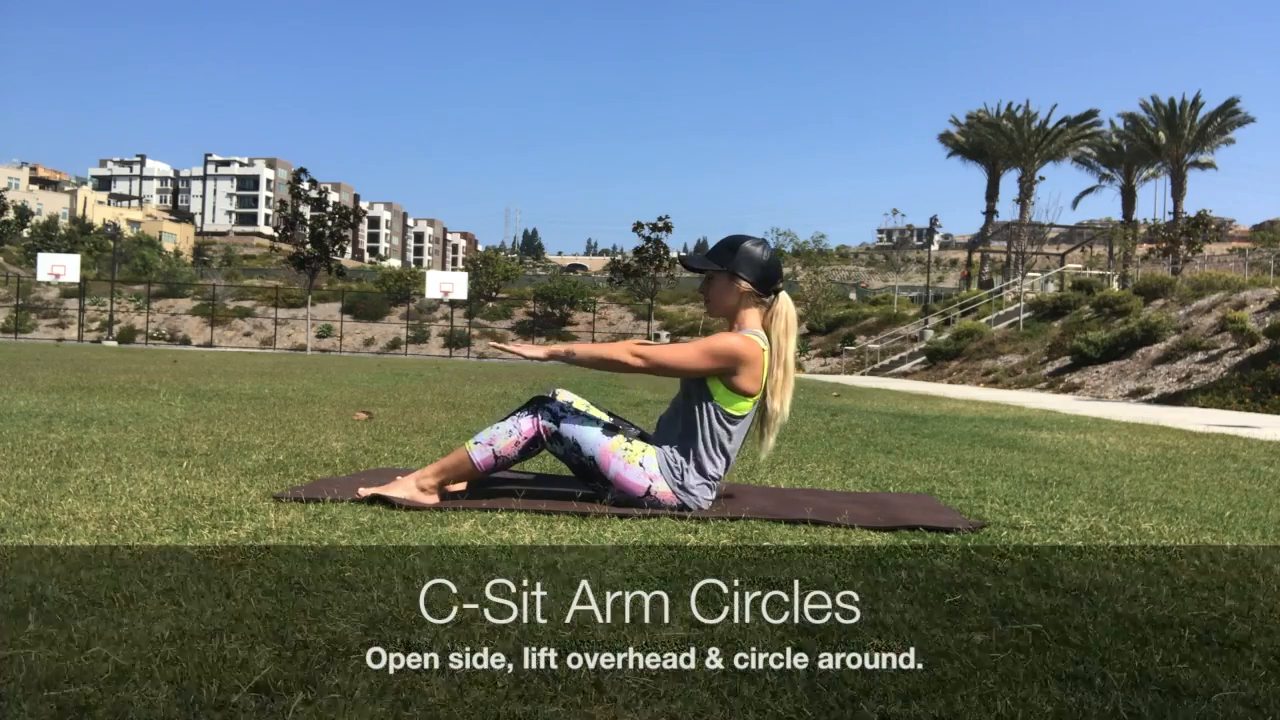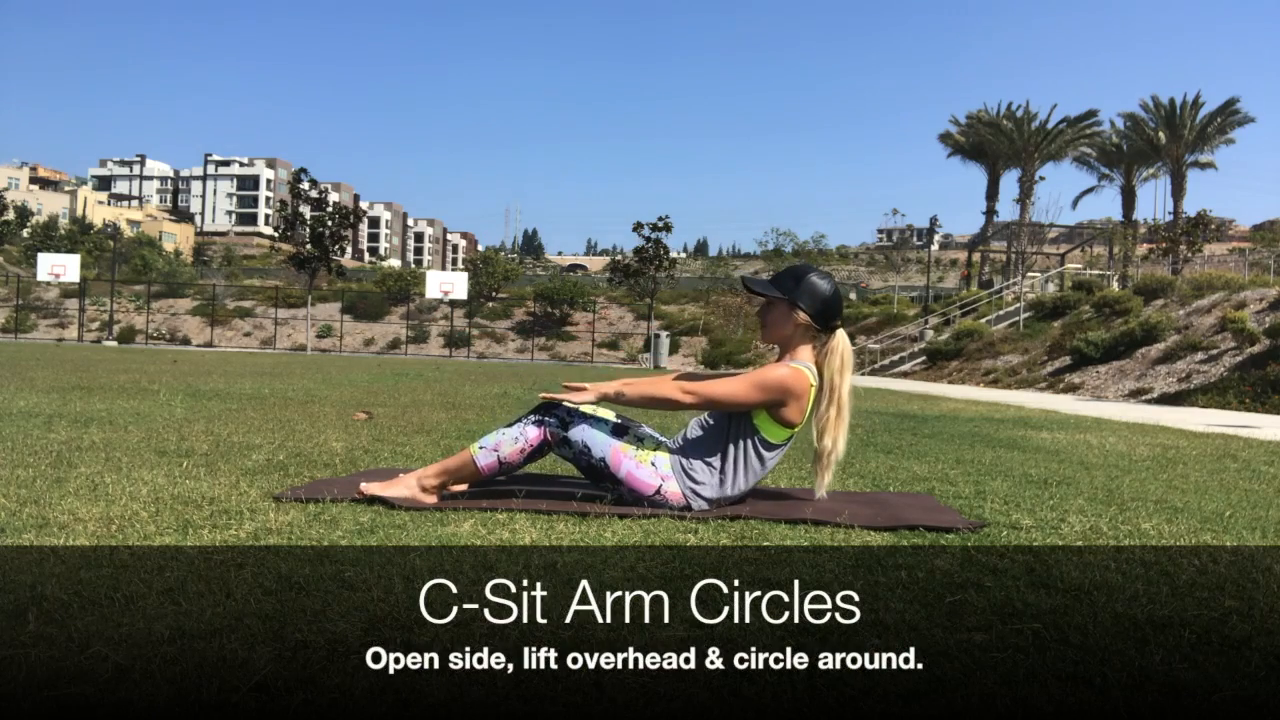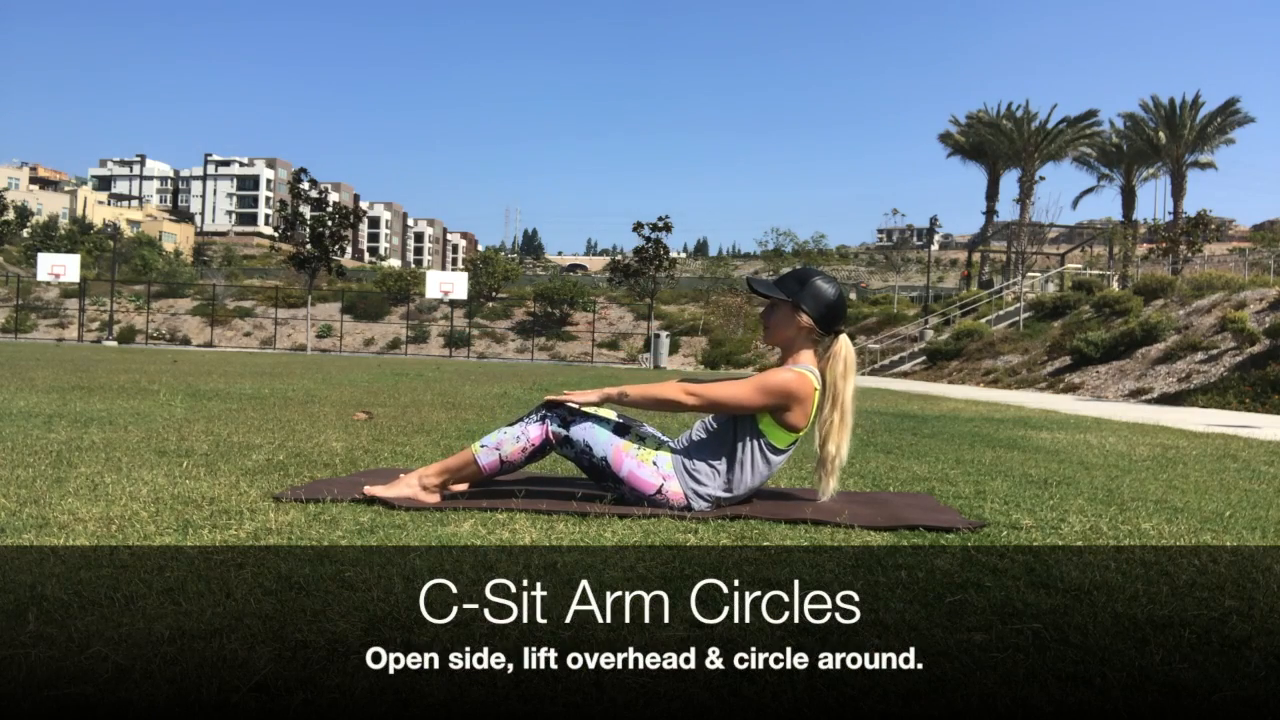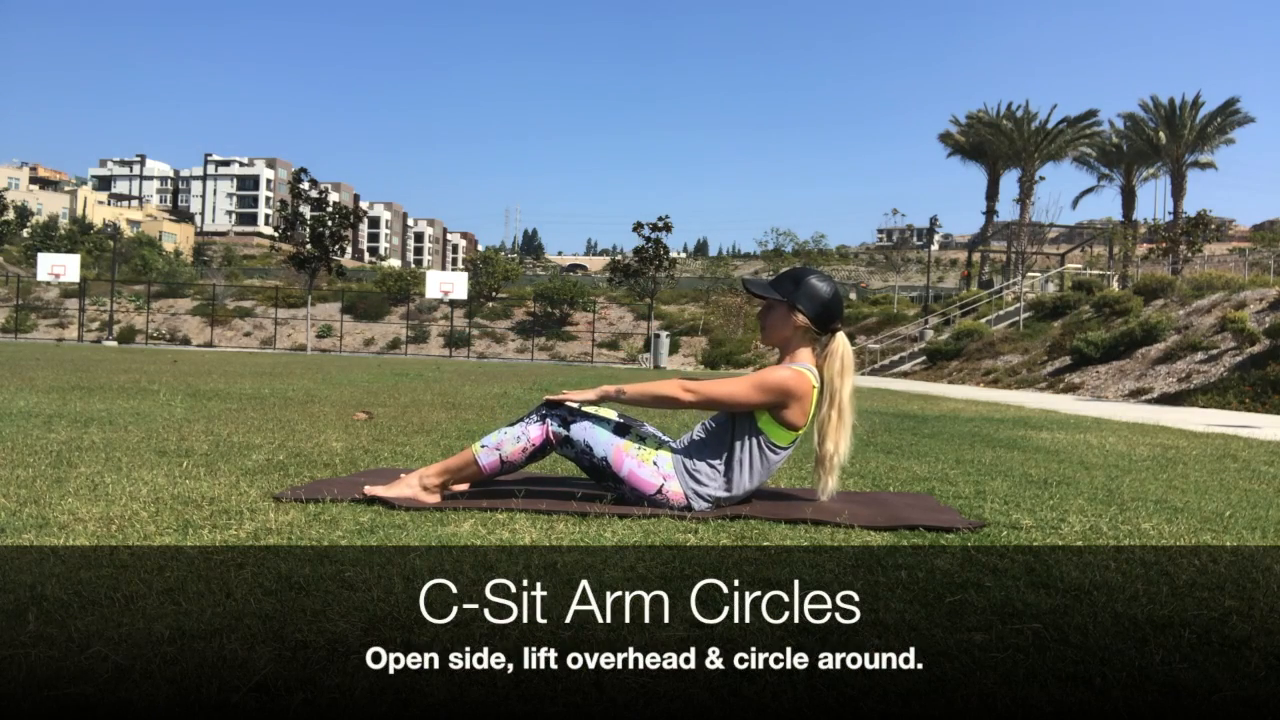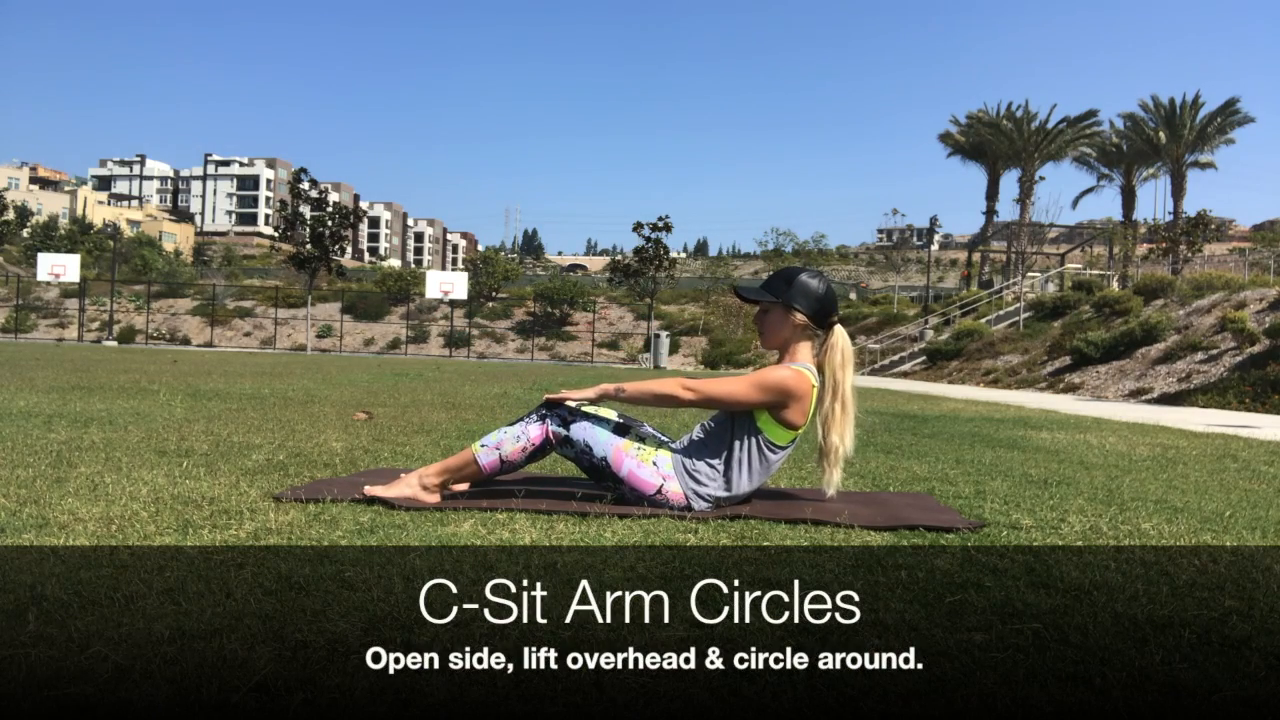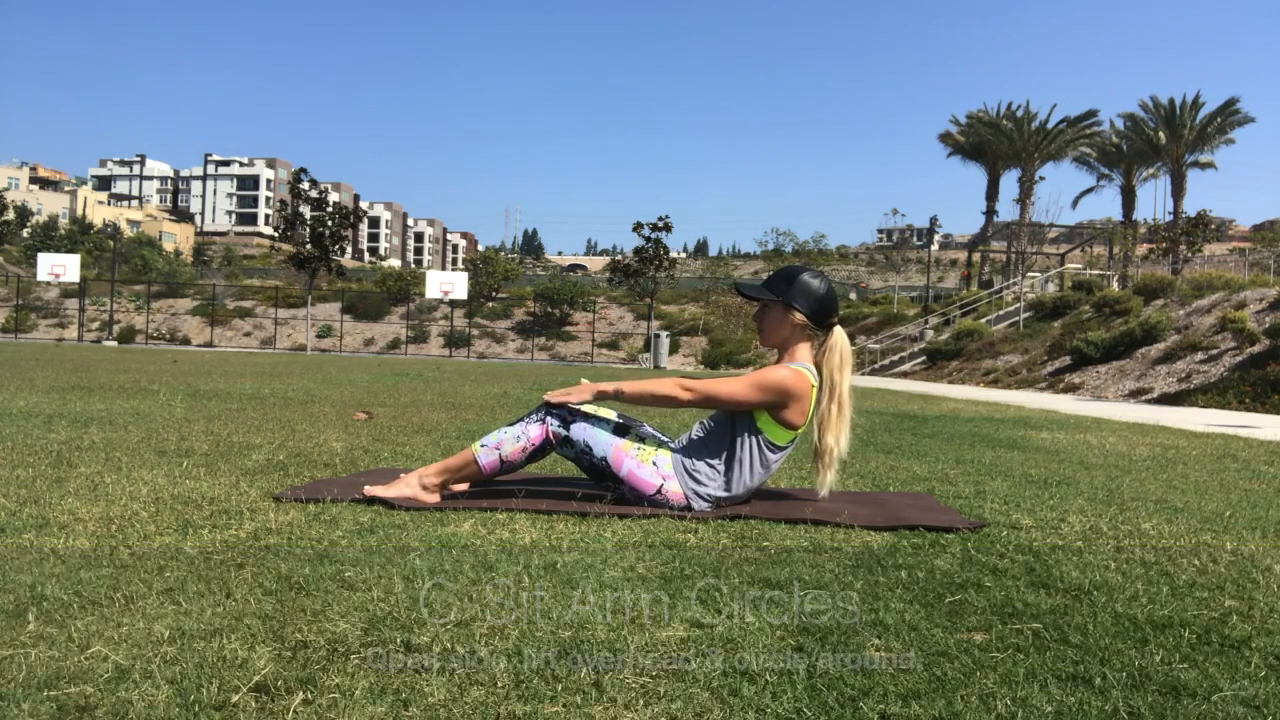
dt=0.7s
person 1, frame 1
left shoulder: (738, 348)
right shoulder: (742, 345)
left elbow: (637, 359)
right elbow: (646, 349)
left wrist: (553, 351)
right wrist: (561, 349)
left hip: (671, 486)
right hip: (666, 467)
left knee: (546, 417)
right knee: (556, 402)
left ankle: (426, 483)
right ankle: (454, 477)
person 1, frame 2
left shoulder: (788, 379)
right shoulder: (782, 373)
left elbow: (686, 395)
right elbow: (693, 379)
left wrist: (606, 391)
right wrist: (610, 386)
left hip: (681, 487)
right hip: (680, 465)
left knee: (555, 422)
right knee: (563, 415)
left ankle: (428, 481)
right ankle: (457, 474)
person 1, frame 3
left shoulder: (793, 383)
right shoulder: (789, 376)
left elbow: (690, 397)
right elbow: (701, 390)
left wrist: (607, 394)
right wrist: (608, 396)
left hip: (682, 487)
right hip: (682, 465)
left knee: (556, 422)
right knee: (563, 412)
left ankle: (429, 480)
right ankle: (455, 474)
person 1, frame 4
left shoulder: (790, 381)
right shoulder: (788, 374)
left elbow: (688, 394)
right elbow: (702, 391)
left wrist: (605, 391)
right wrist: (607, 397)
left hip: (684, 486)
right hip: (684, 465)
left knee: (557, 421)
right knee: (564, 412)
left ankle: (431, 479)
right ankle: (456, 475)
person 1, frame 5
left shoulder: (789, 380)
right shoulder: (788, 374)
left elbow: (685, 391)
right elbow: (695, 394)
left wrist: (604, 390)
right wrist: (604, 394)
left hip: (684, 486)
right hip: (684, 466)
left knee: (555, 422)
right knee: (563, 411)
left ankle: (430, 479)
right ankle: (452, 474)
person 1, frame 6
left shoulder: (789, 381)
right shoulder: (786, 374)
left elbow: (685, 392)
right elbow: (703, 395)
left wrist: (603, 389)
right wrist: (605, 392)
left hip: (682, 487)
right hip: (682, 465)
left knee: (556, 420)
right knee: (566, 413)
left ankle: (430, 480)
right ankle: (457, 474)
